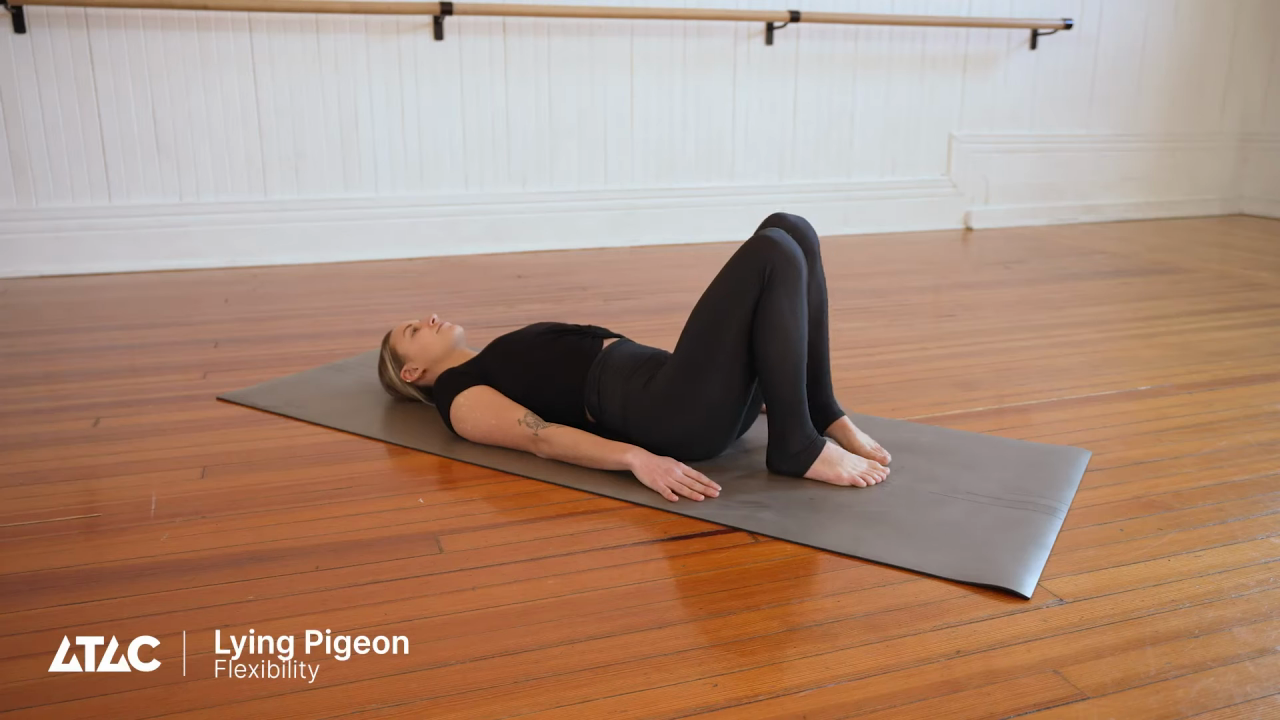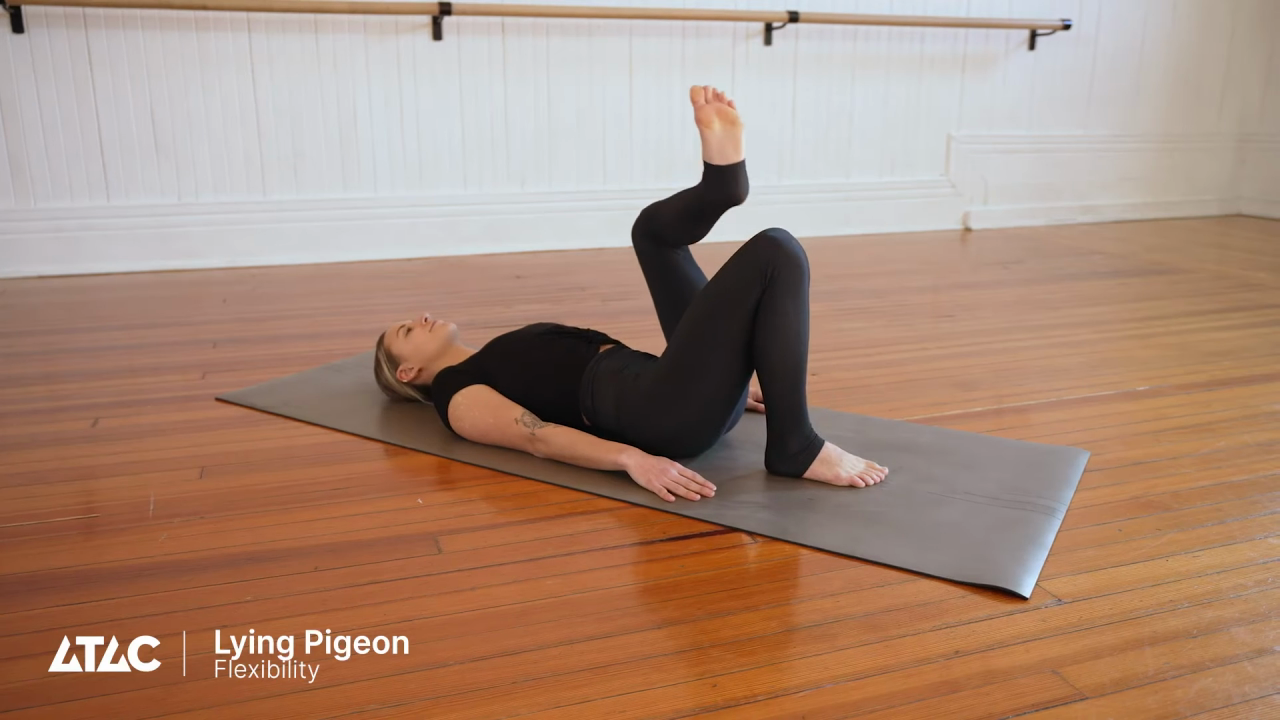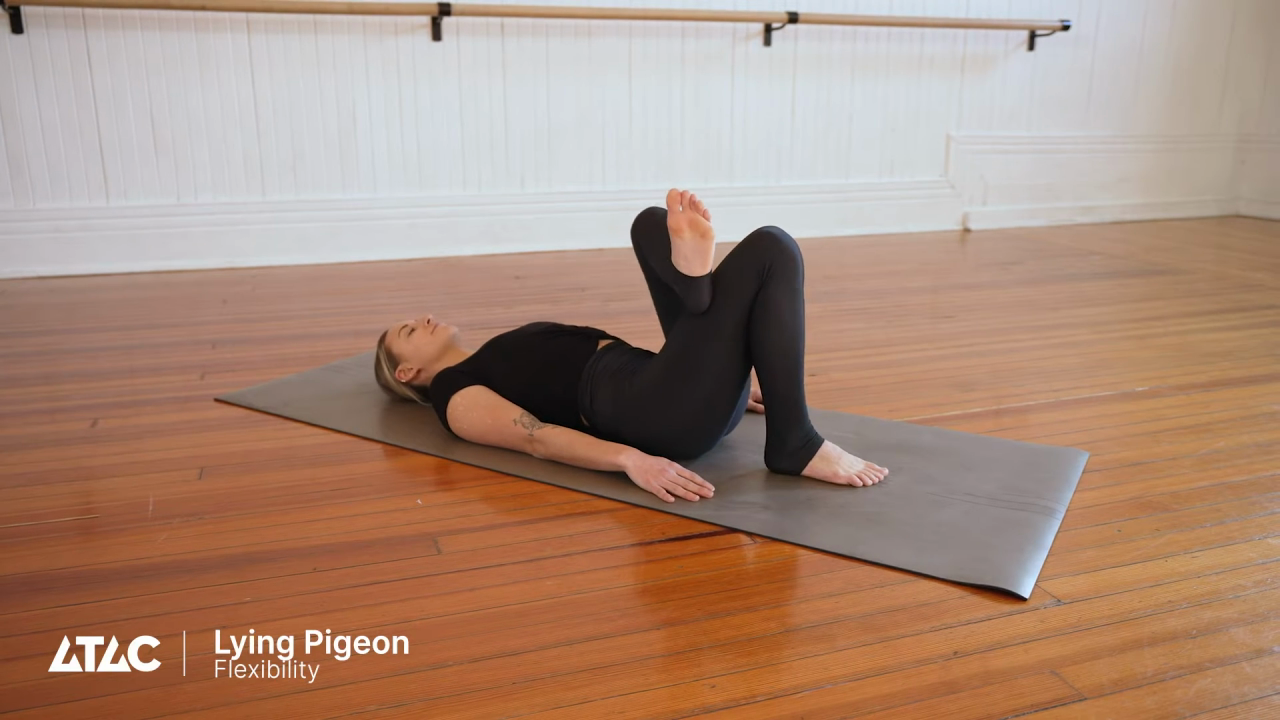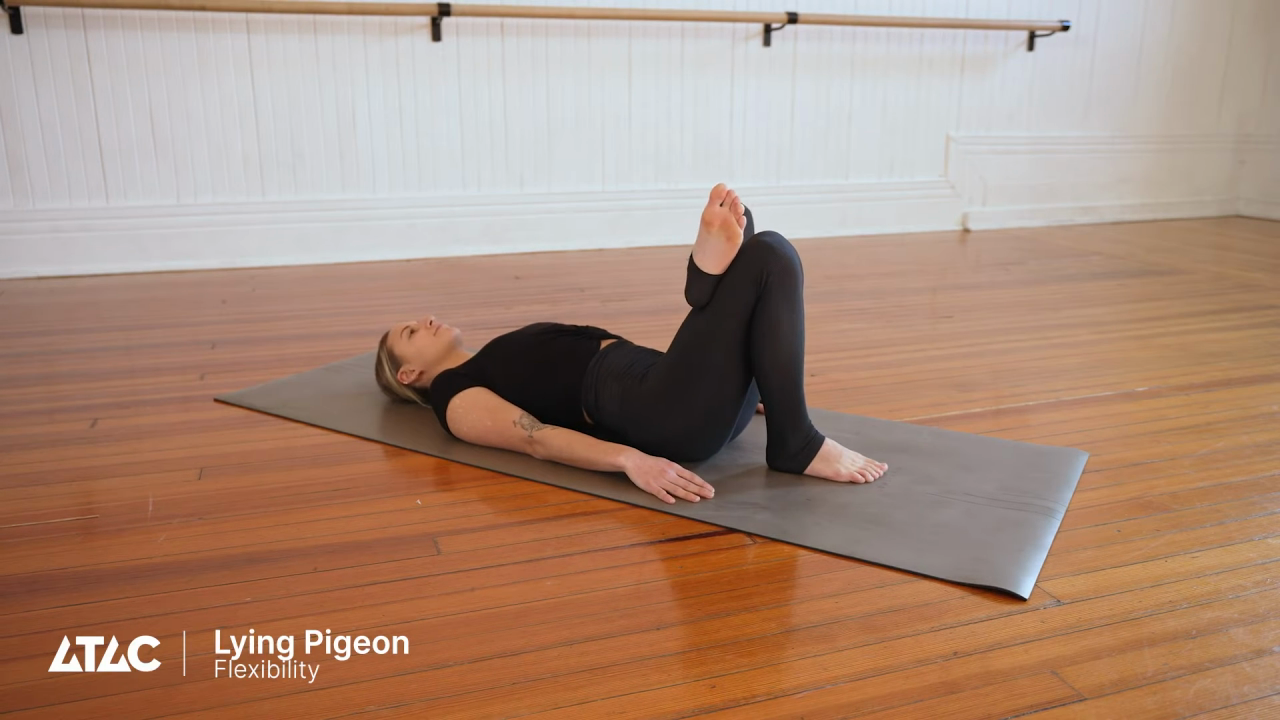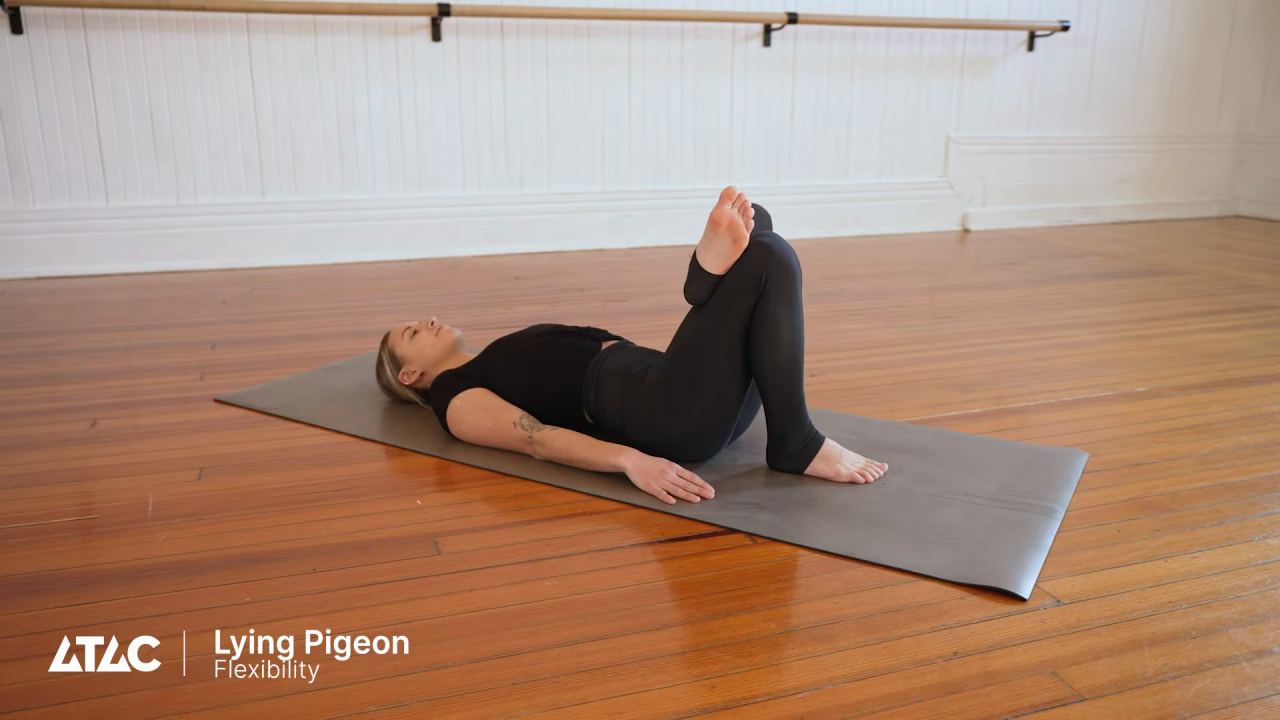
dt=1s
person 1, frame 1
left shoulder: (505, 363)
right shoulder: (463, 398)
right elbow: (541, 438)
left wrist: (749, 378)
right wrist: (636, 457)
left hip: (694, 394)
right hip: (675, 417)
left knee: (790, 230)
right knee: (774, 253)
left ankle: (822, 413)
right ankle: (798, 446)
person 1, frame 2
left shoulder: (501, 362)
right shoulder: (461, 399)
right elbow: (537, 437)
left wrist: (733, 374)
right wrist: (631, 458)
left hip: (687, 394)
right hip: (665, 415)
left knee: (656, 226)
right knee: (775, 253)
left ankle: (722, 176)
right ankle: (795, 448)
person 1, frame 3
left shoulder: (504, 366)
right shoulder: (458, 398)
right elbow: (536, 437)
left wrist: (731, 380)
right wrist: (630, 458)
left hip: (683, 394)
right hip: (661, 414)
right knee: (770, 251)
left ankle: (690, 271)
right ankle: (795, 444)
person 1, frame 4
left shoulder: (505, 367)
right shoulder: (459, 400)
right elbow: (536, 438)
left wrist: (741, 380)
right wrist: (630, 459)
left hip: (690, 397)
right hip: (667, 417)
right knee: (769, 259)
left ankle: (712, 271)
right ankle: (798, 445)
person 1, frame 5
left shoulder: (506, 368)
right shoulder: (459, 400)
right elbow: (538, 439)
left wrist: (743, 378)
right wrist: (630, 459)
left hip: (685, 396)
right hip: (667, 416)
right knee: (766, 261)
right ankle: (797, 444)
